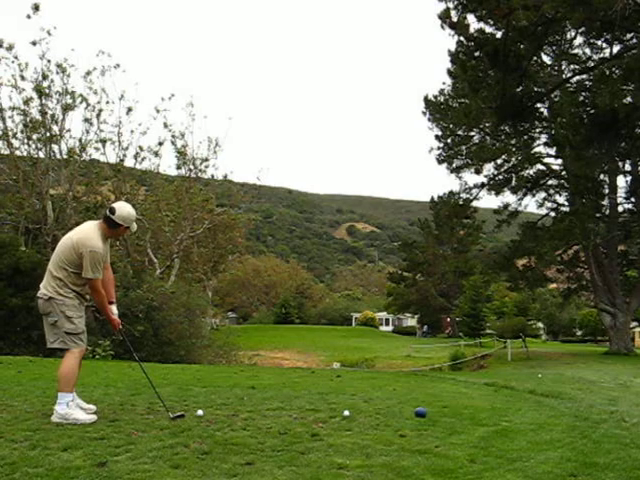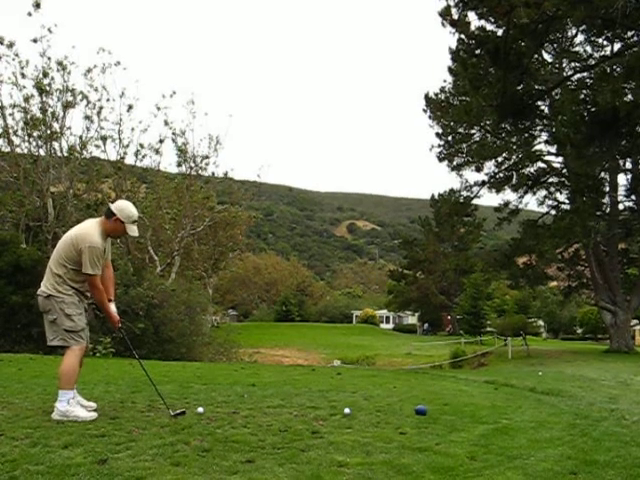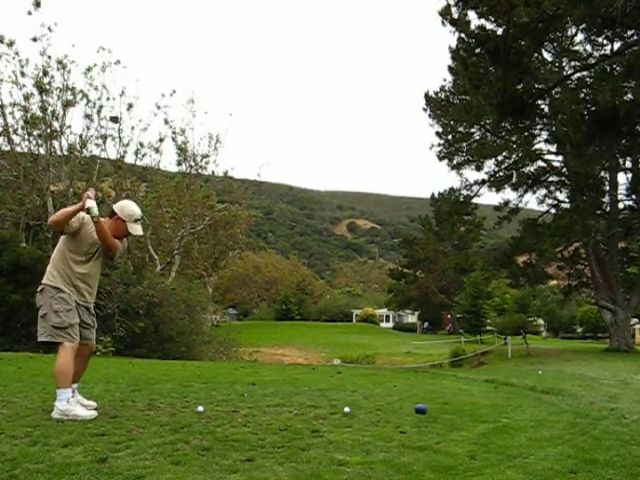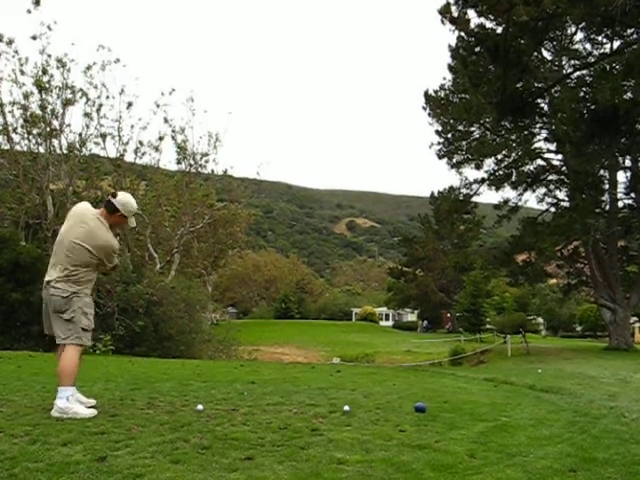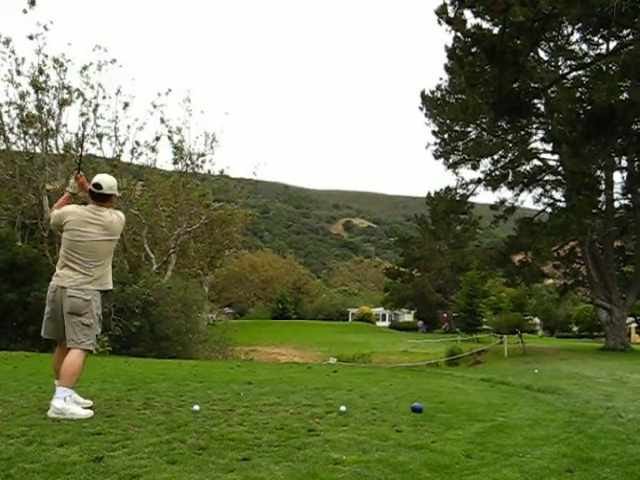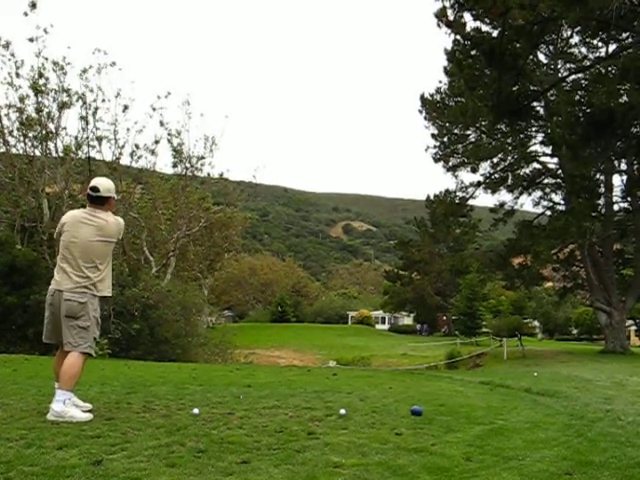
dt=0.7s
person 1, frame 1
left shoulder: (98, 230)
right shoulder: (93, 245)
left elbow: (107, 270)
right elbow: (95, 289)
left wrist: (113, 305)
right wrist: (110, 316)
left hip: (68, 297)
right hip: (60, 298)
left knee: (79, 349)
right knee: (74, 349)
left ankle: (69, 399)
right ankle: (63, 409)
person 1, frame 2
left shoulder: (101, 231)
right shoulder: (91, 240)
left elbow: (107, 269)
right elbow: (94, 285)
left wrist: (112, 303)
right wrist: (109, 314)
left hip: (70, 295)
right hip: (60, 295)
left knee: (81, 346)
right knee: (75, 347)
left ankle: (69, 396)
right ankle: (64, 406)
person 1, frame 3
left shoulder: (118, 243)
right shoulder: (82, 221)
left elbow: (108, 243)
right elbow: (53, 222)
left wrist: (95, 217)
right wrist: (80, 206)
left hip: (83, 299)
right hip: (58, 291)
left knee: (87, 346)
right knee: (68, 345)
left ankle: (70, 394)
right ankle: (63, 405)
person 1, frame 4
left shoulder: (81, 209)
right shoulder: (108, 242)
right elbow: (108, 268)
right wrist: (108, 262)
left hip: (54, 287)
right hip: (72, 294)
left knee: (66, 343)
right knee: (74, 344)
left ankle: (67, 392)
right ankle: (64, 403)
person 1, frame 5
left shoulder: (71, 213)
right shoulder: (117, 220)
left elbow: (52, 216)
left wrist: (71, 191)
right wrist: (86, 186)
left hip: (59, 287)
right hip: (84, 292)
left knee: (64, 343)
right knee: (80, 346)
left ankle: (64, 394)
right ankle: (60, 403)
person 1, frame 6
left shoulder: (70, 217)
right shoulder: (115, 224)
right wrist: (103, 208)
left hip: (58, 291)
right hip: (82, 296)
left knee: (64, 347)
right knee: (78, 349)
left ankle: (63, 396)
right ankle: (60, 405)
